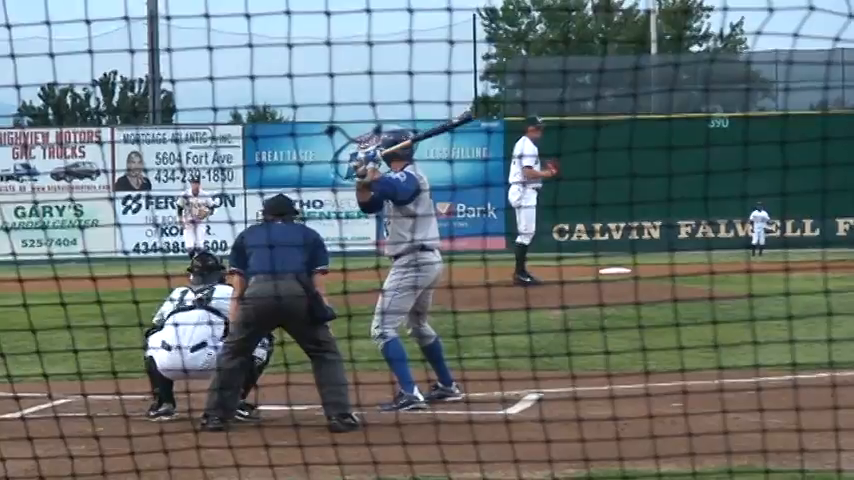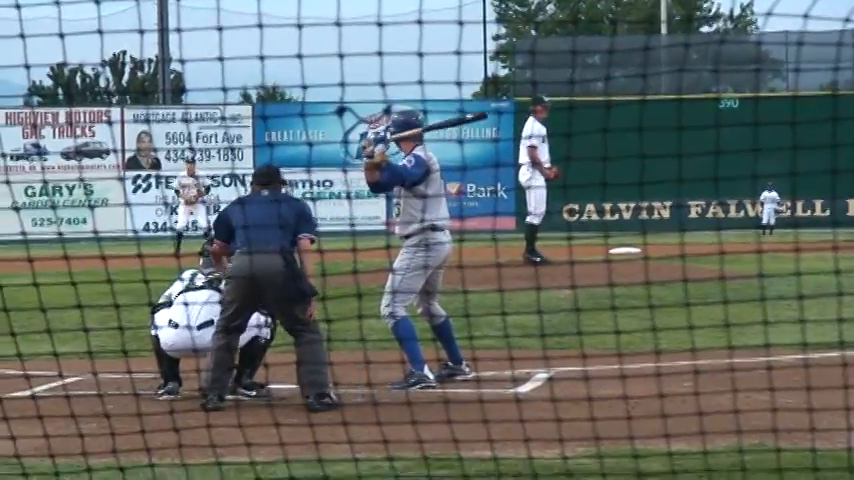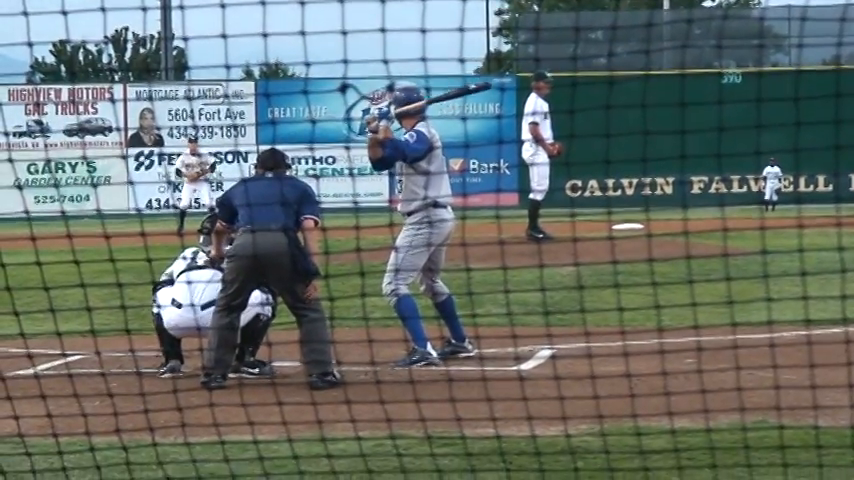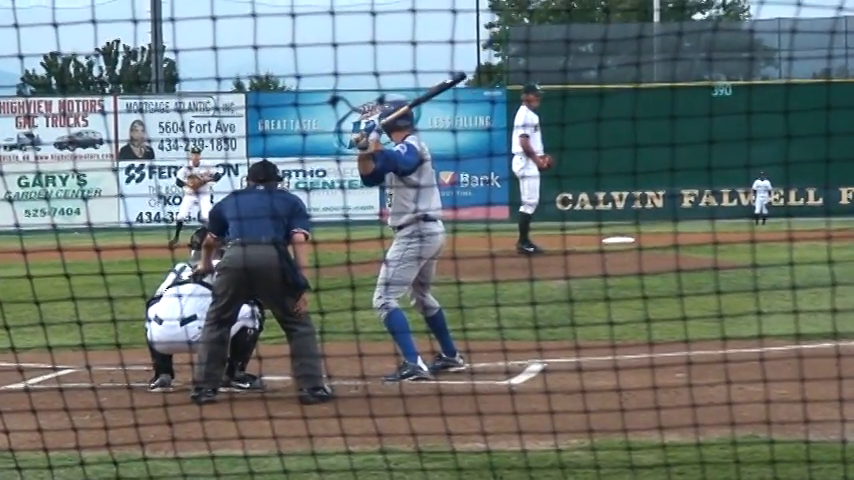
dt=0.7s
person 1, frame 1
left shoulder: (410, 177)
right shoulder: (400, 179)
left elbow: (389, 189)
right elbow: (368, 205)
left wrist: (372, 167)
right wrist: (362, 179)
left hip: (412, 263)
right hip: (425, 261)
left knee: (382, 328)
right knee: (419, 325)
left ankle: (409, 394)
right ankle: (448, 386)
person 1, frame 2
left shoulder: (420, 158)
right shoulder: (413, 160)
left elbow: (400, 177)
right elbow: (377, 185)
left wrist: (381, 151)
right wrist: (370, 159)
left hip: (422, 243)
right hip: (435, 241)
left knee: (392, 307)
right knee: (428, 304)
left ankle: (420, 372)
right ankle: (457, 364)
person 1, frame 3
left shoulder: (422, 134)
right shoulder: (413, 137)
left elbow: (401, 152)
right elbow: (379, 162)
left wrist: (384, 127)
right wrist: (374, 135)
left hip: (425, 220)
right hip: (437, 218)
left knee: (394, 285)
right knee: (431, 281)
left ankle: (423, 350)
right ankle: (460, 342)
person 1, frame 4
left shoulder: (411, 147)
right shoulder: (402, 151)
left elbow: (389, 163)
right elbow: (370, 177)
left wrist: (374, 140)
right wrist: (363, 150)
left hip: (415, 233)
right hip: (428, 231)
left knee: (384, 299)
right knee: (422, 295)
left ankle: (413, 364)
right ankle: (451, 356)
person 2, frame 1
left shoulder: (246, 236)
right shoulder: (310, 235)
left elbow: (238, 288)
right elbow: (317, 285)
left wrist: (234, 329)
right wrist: (323, 316)
left hip: (257, 294)
right hip: (298, 294)
left knee: (232, 353)
right knee: (326, 353)
left ankle: (215, 415)
right ankle: (340, 415)
person 2, frame 2
left shoulder: (235, 207)
right shoulder: (296, 205)
left elbow: (217, 251)
right elbow: (304, 248)
left wrist: (222, 268)
right wrist: (307, 290)
left hip: (242, 269)
right hip: (280, 268)
left knee: (225, 331)
right knee: (307, 331)
left ankle: (212, 394)
right ankle: (317, 394)
person 2, frame 3
left shoulder: (238, 189)
right shoulder: (300, 187)
left elbow: (220, 228)
right elbow: (309, 227)
left wrist: (217, 251)
right wrist: (312, 272)
left hip: (244, 246)
right hip: (283, 246)
left knee: (226, 308)
right knee: (309, 309)
left ankle: (214, 373)
right ankle: (321, 373)
person 2, frame 4
left shoulder: (229, 201)
right shoulder: (290, 200)
left elbow: (210, 242)
right elbow: (299, 240)
left wrist: (205, 264)
right wrist: (302, 285)
left hip: (234, 258)
right hip: (272, 258)
left knee: (216, 322)
right knee: (299, 323)
left ankle: (204, 387)
right ankle: (312, 387)
person 3, frame 1
left shoulder: (523, 144)
right shoulder: (528, 146)
right elbow: (528, 173)
left wrist: (543, 171)
right wrist: (547, 174)
left hip: (522, 191)
right hip: (525, 192)
left knee: (526, 232)
right knee: (526, 232)
left ankle: (521, 271)
right ankle: (519, 273)
person 3, frame 2
left shoulder: (535, 125)
right shoulder: (535, 125)
right elbow: (532, 153)
left wrist: (547, 169)
right wrist: (545, 171)
left hip: (535, 172)
right hip: (534, 173)
left knee: (537, 212)
right knee: (536, 212)
left ankle: (531, 250)
right ankle: (529, 252)
person 3, frame 3
left shoulder: (540, 101)
right shoulder: (535, 101)
right elbow: (534, 130)
left wrist: (550, 144)
right wrist: (547, 148)
left hip: (540, 149)
right hip: (537, 149)
left knee: (540, 189)
right knee: (539, 189)
left ankle: (534, 227)
right ankle: (532, 228)
person 3, frame 4
left shoulder: (530, 114)
right shoulder: (525, 114)
right elbow: (524, 143)
left wrist: (540, 157)
right wrist: (538, 161)
left hip: (529, 162)
right hip: (527, 162)
left knee: (530, 202)
right knee: (530, 202)
left ankle: (524, 240)
right ankle: (523, 242)
person 4, frame 1
left shoulder: (177, 293)
right shoulder: (228, 292)
left elbow: (157, 323)
left hip: (167, 364)
right hip: (207, 361)
left knee: (153, 338)
right knee: (262, 342)
left ankle: (163, 404)
person 4, frame 2
left shoulder: (186, 276)
left elbow: (163, 304)
left hip: (171, 342)
right hip: (211, 338)
left knee: (159, 314)
right knee: (265, 321)
left ankle: (170, 383)
right ankle: (242, 384)
person 4, frame 3
left shoulder: (187, 254)
left elbow: (164, 281)
left hip: (174, 322)
right hip: (214, 319)
left knee: (160, 294)
right knee: (265, 298)
left ankle: (171, 361)
right ankle: (245, 361)
person 4, frame 4
left shoulder: (177, 269)
left elbow: (158, 298)
left hip: (160, 338)
right hip: (198, 335)
left knee: (154, 308)
right knee: (253, 311)
left ankle: (162, 375)
right ankle: (235, 375)
